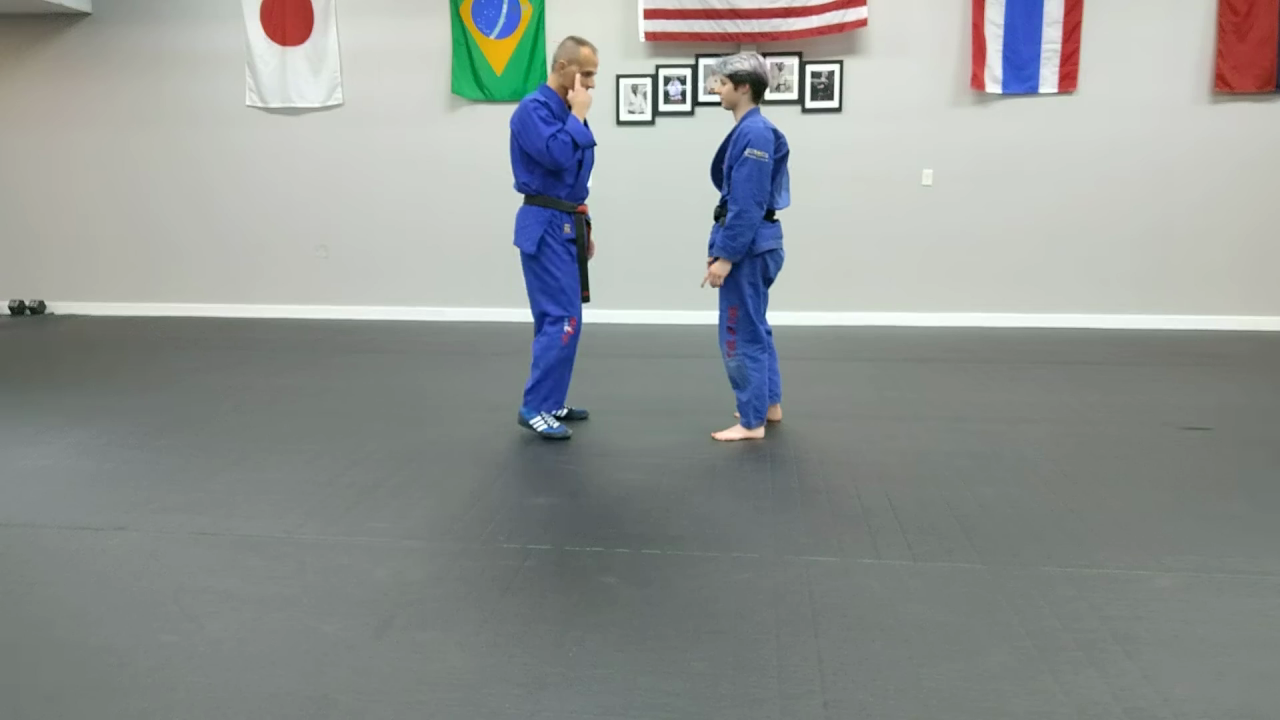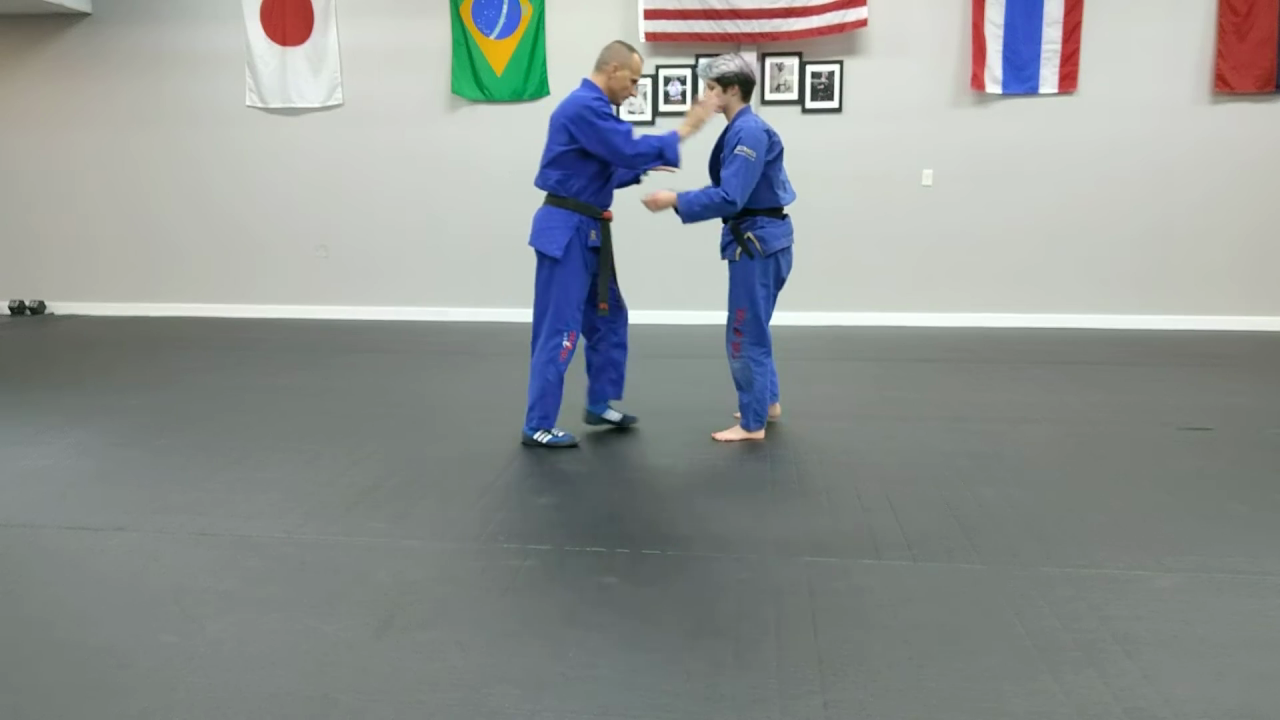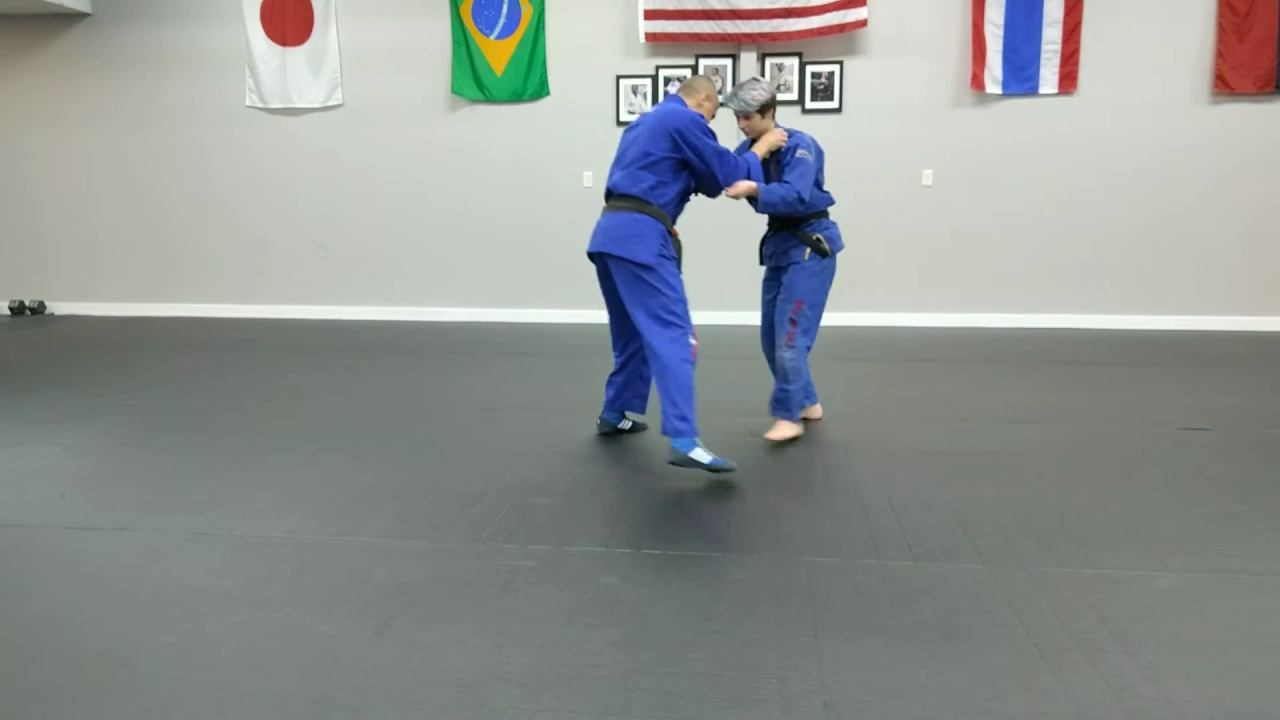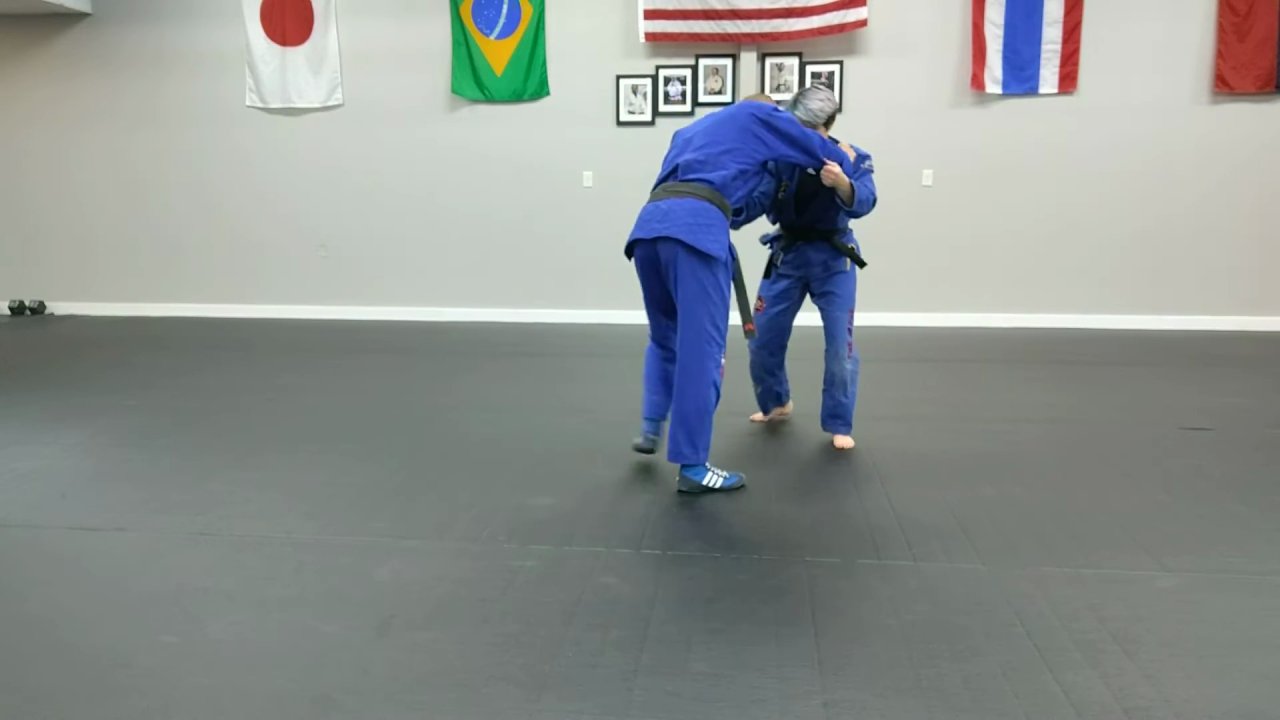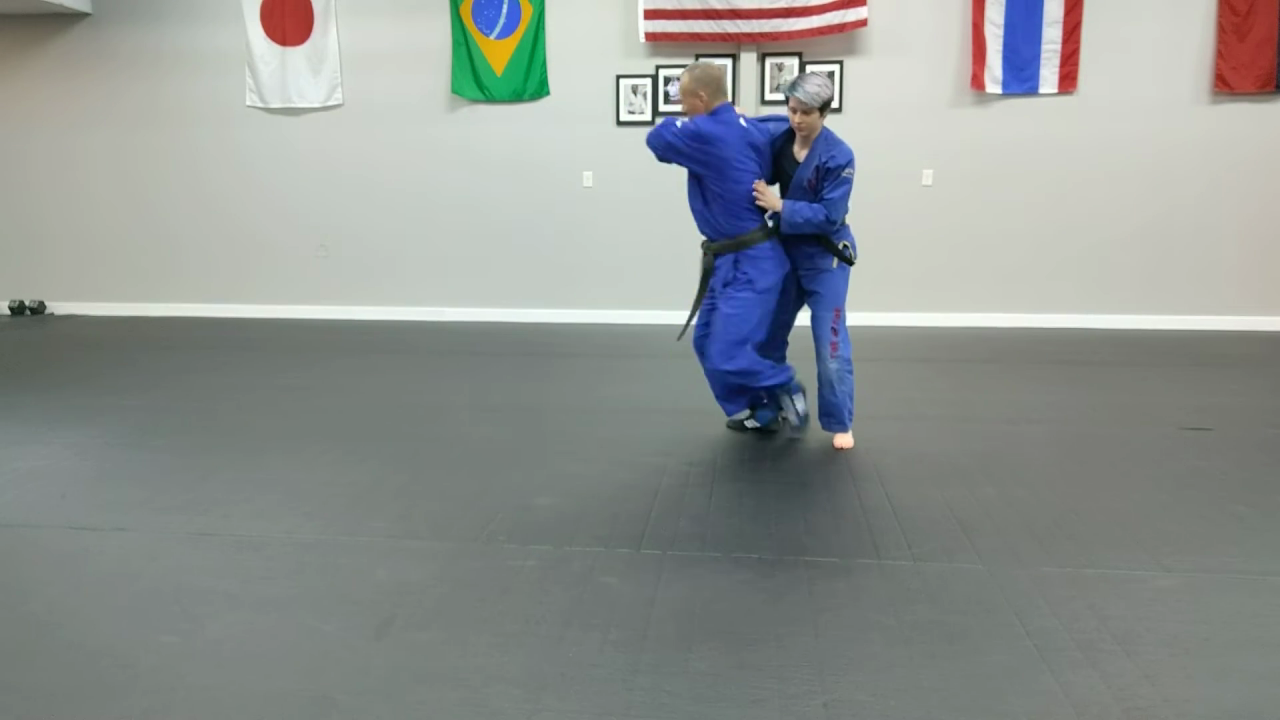
dt=0.7s
person 1, frame 1
left shoulder: (566, 112)
right shoulder: (533, 109)
right elbow: (557, 158)
left wrist: (582, 227)
right wrist: (579, 115)
left hip: (564, 225)
right hip: (545, 226)
left knee: (560, 317)
right knee: (563, 319)
left ankle: (551, 401)
right ankle: (535, 407)
person 1, frame 2
left shoulder: (588, 106)
right shoulder: (585, 107)
left elbow: (603, 169)
right elbow: (630, 152)
left wrist: (649, 165)
right wrist: (683, 133)
left hip: (581, 231)
right hip: (566, 231)
left knee: (608, 317)
right knee: (559, 329)
left ankle: (600, 403)
right ankle: (537, 425)
person 1, frame 3
left shoulder: (647, 122)
right shoulder: (686, 120)
right elbow: (724, 173)
left wrist: (700, 182)
right wrist: (760, 149)
left hip: (612, 233)
right hip: (640, 237)
left knee: (632, 331)
right knee: (672, 335)
left ankle: (615, 414)
right ankle: (683, 441)
person 1, frame 4
left shoulder: (692, 129)
right shoulder: (756, 114)
right elbow: (814, 147)
left wrist: (754, 204)
right wrist: (842, 160)
left hip: (650, 221)
right hip: (697, 228)
left knee: (666, 337)
right knee: (701, 351)
left ankle: (652, 428)
right ankle: (691, 466)
person 1, frame 5
left shoulder: (708, 133)
right shoulder: (750, 132)
left elbow: (659, 139)
left wrist: (684, 124)
left hip: (748, 264)
right hip: (730, 260)
left knee: (729, 358)
right knee: (708, 342)
left ankle: (788, 390)
right ankle: (761, 407)
person 2, frame 1
left shoulder: (755, 134)
right shoulder: (749, 131)
left elbow: (748, 205)
left wrist: (725, 256)
right wrist: (722, 247)
left hip: (747, 245)
right hip: (748, 242)
left knee: (739, 332)
right knee: (753, 326)
left ankle: (752, 422)
right ankle: (769, 404)
person 2, frame 2
left shoulder: (750, 133)
right shoulder: (743, 129)
left elbow: (729, 198)
right elbow: (729, 189)
left wrist: (676, 200)
right wrist: (681, 197)
left hip: (757, 240)
right hip: (761, 237)
left knee: (745, 331)
right knee: (753, 326)
left ankle: (753, 424)
right ankle: (768, 401)
person 2, frame 3
left shoulder: (799, 146)
right shoulder: (749, 149)
left elbow: (795, 195)
left wrist: (754, 189)
left hip: (812, 244)
right hip: (780, 243)
left knee: (791, 330)
right knee: (773, 332)
left ankle: (789, 415)
right ankle: (806, 403)
person 2, frame 4
left shoulder: (851, 159)
right shoulder: (781, 157)
left elbow: (863, 203)
right elbow: (756, 200)
left wrist: (843, 185)
left hip: (832, 257)
right hip: (787, 255)
left knee: (840, 344)
right knee: (765, 341)
left ankle: (839, 424)
right ankle: (775, 403)
person 2, frame 5
left shoulder: (838, 155)
right shoulder: (777, 134)
left elbow: (828, 215)
left wrist: (780, 206)
left hip: (825, 255)
right hip: (785, 251)
left knee: (829, 341)
right knee: (766, 334)
left ankle: (840, 424)
